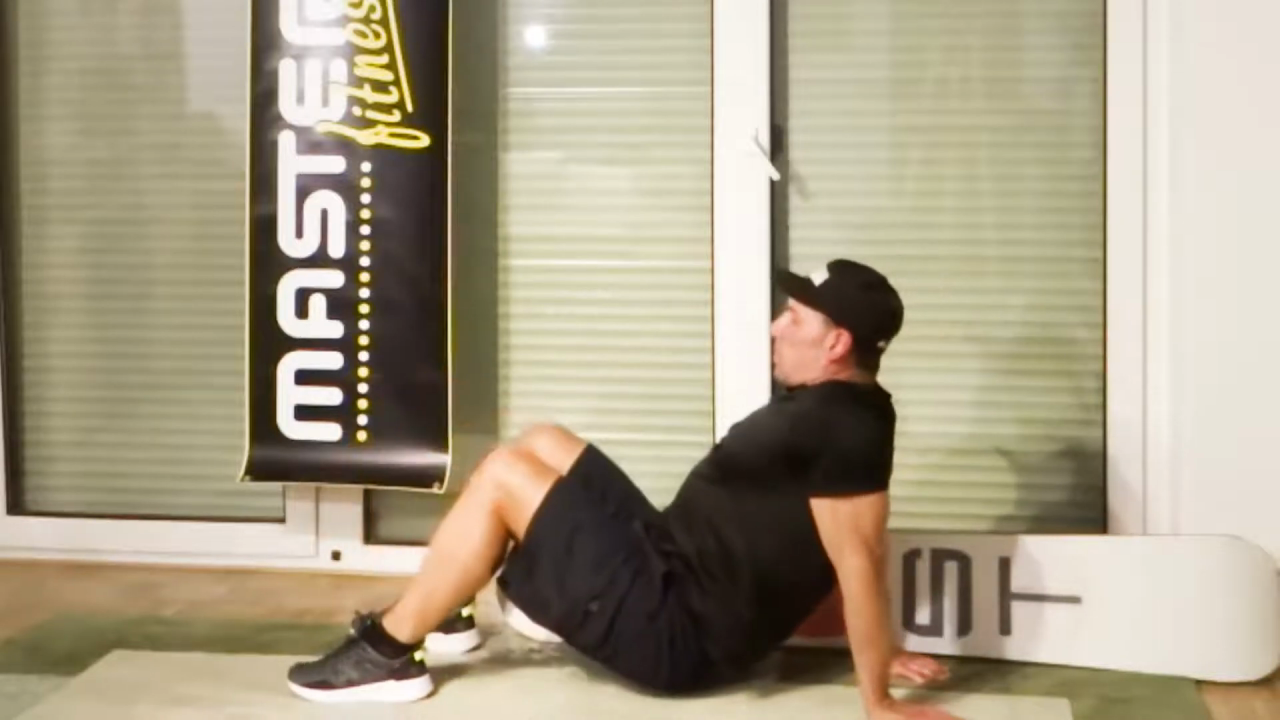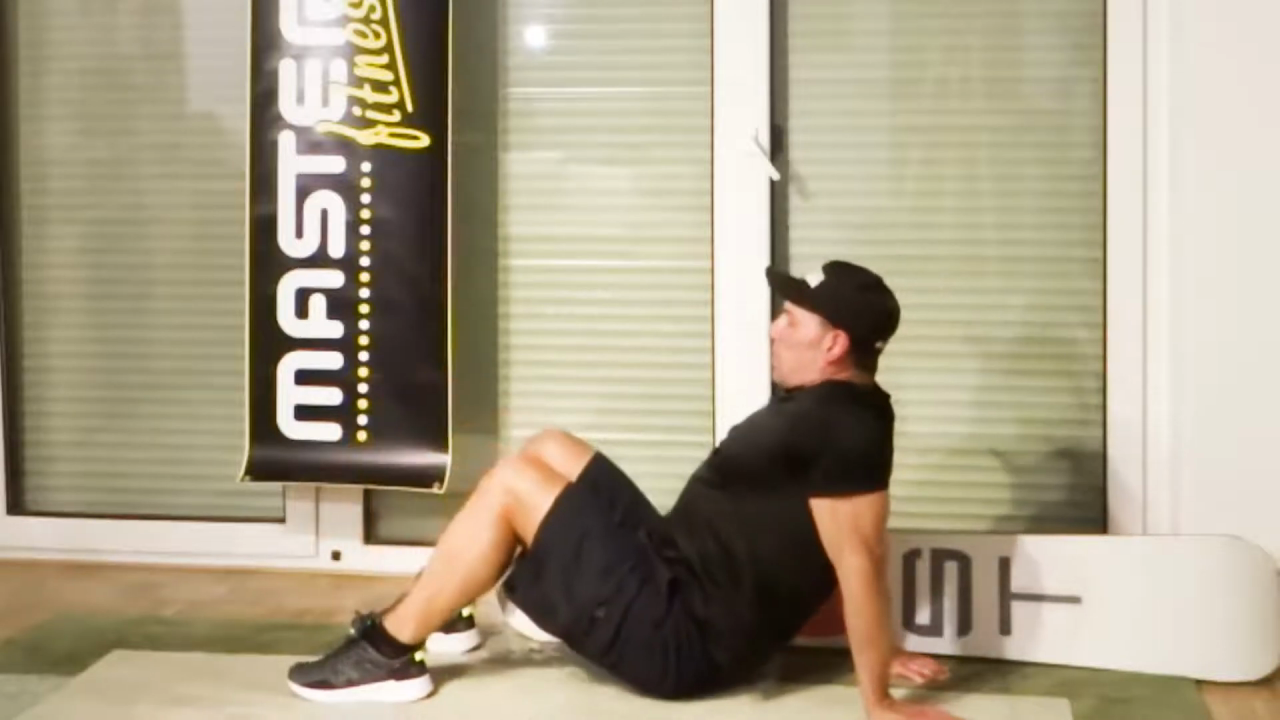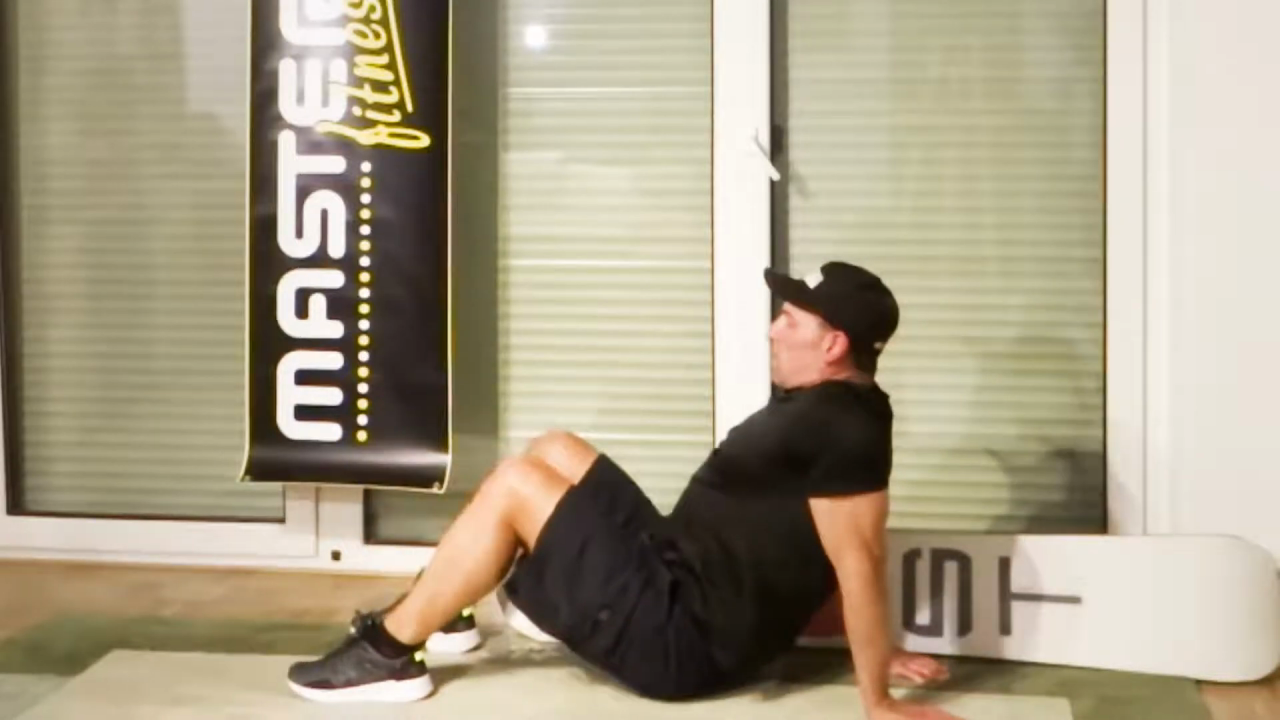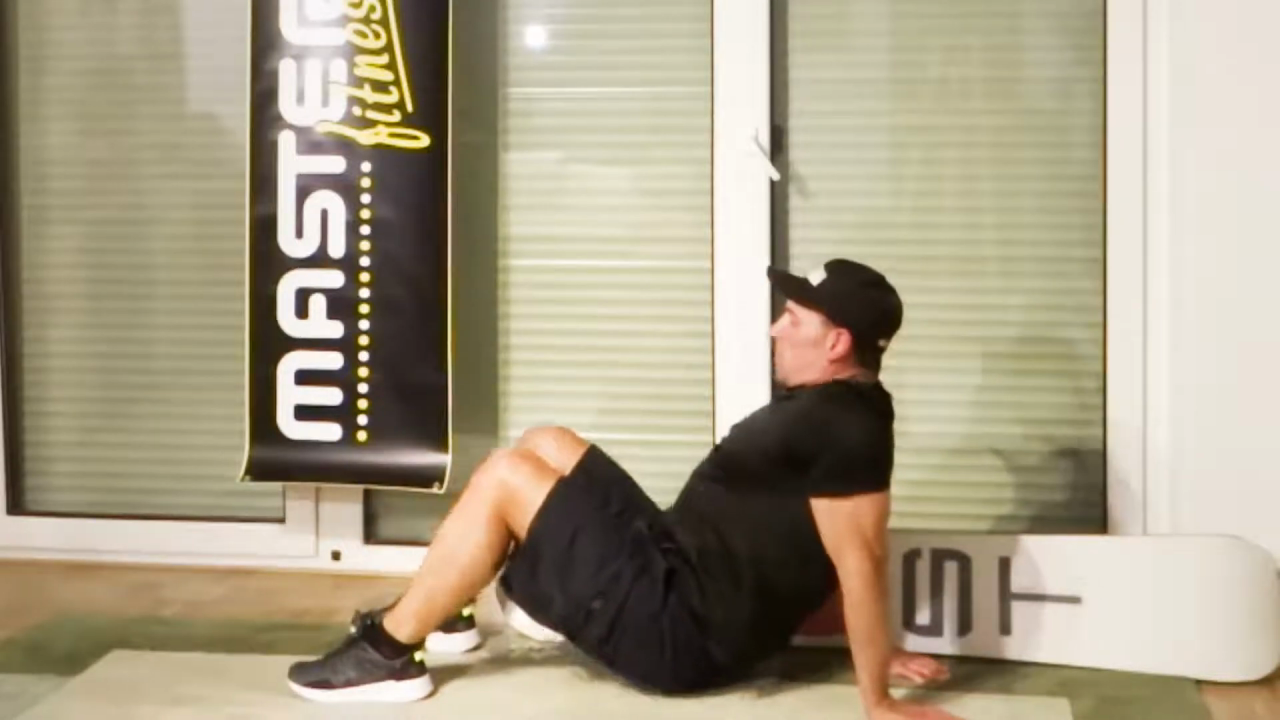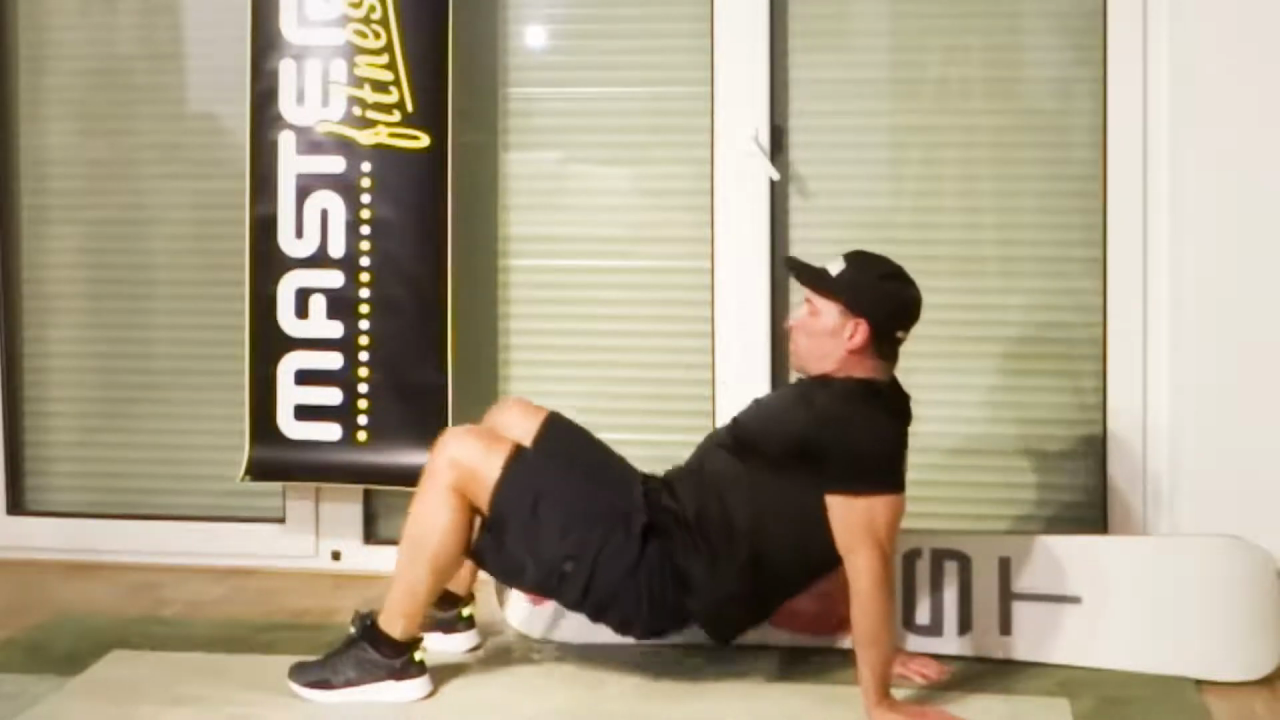
dt=0.2s
person 1, frame 1
left shoulder: (843, 425)
right shoulder: (824, 404)
left elbow: (858, 561)
left hip: (671, 630)
right hip: (665, 563)
left knee: (504, 474)
right knee: (543, 443)
left ankle: (389, 652)
right ankle: (432, 612)
person 1, frame 2
left shoulder: (842, 424)
right shoulder: (821, 405)
left elbow: (858, 561)
left hip: (677, 637)
right hip: (669, 567)
left knee: (512, 482)
right knee: (549, 450)
left ankle: (389, 653)
right ankle: (425, 612)
person 1, frame 3
left shoulder: (841, 426)
right shoulder: (820, 406)
left elbow: (857, 562)
left hip: (681, 638)
right hip: (673, 569)
left knee: (514, 485)
right knee: (555, 451)
left ankle: (388, 652)
right ankle: (427, 611)
person 1, frame 4
left shoulder: (843, 425)
right shoulder: (824, 404)
left elbow: (859, 562)
left hip: (679, 628)
right hip: (672, 560)
left knee: (505, 476)
right knee: (546, 444)
left ankle: (389, 652)
right ankle: (429, 610)
person 1, frame 5
left shoulder: (859, 423)
right shoulder: (841, 397)
left elbow: (868, 559)
left hip: (659, 572)
right hip: (661, 522)
left knee: (459, 454)
right knee: (510, 417)
left ankle: (388, 651)
right ankle: (439, 607)
